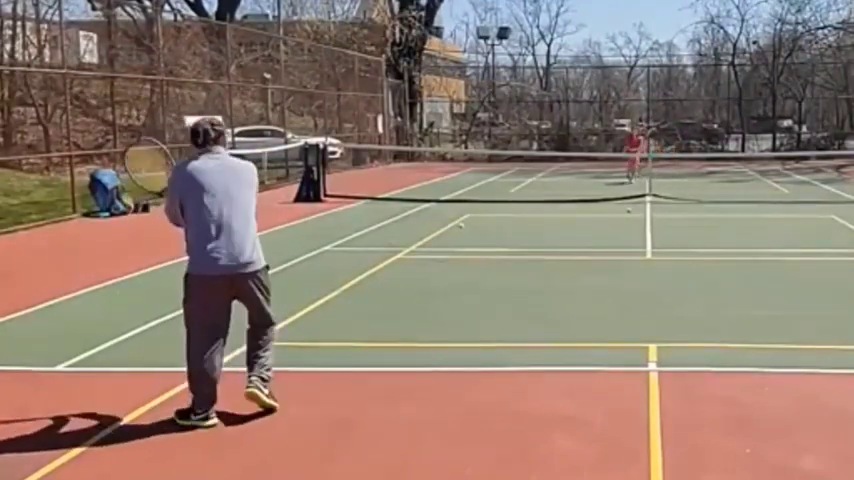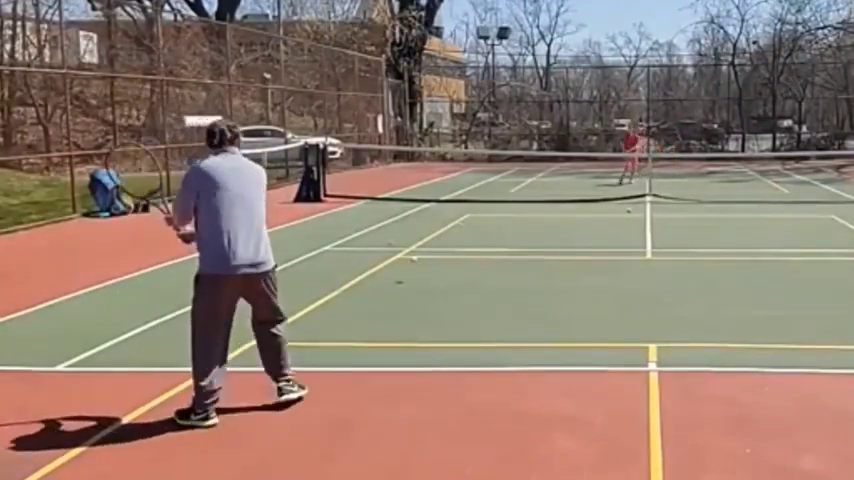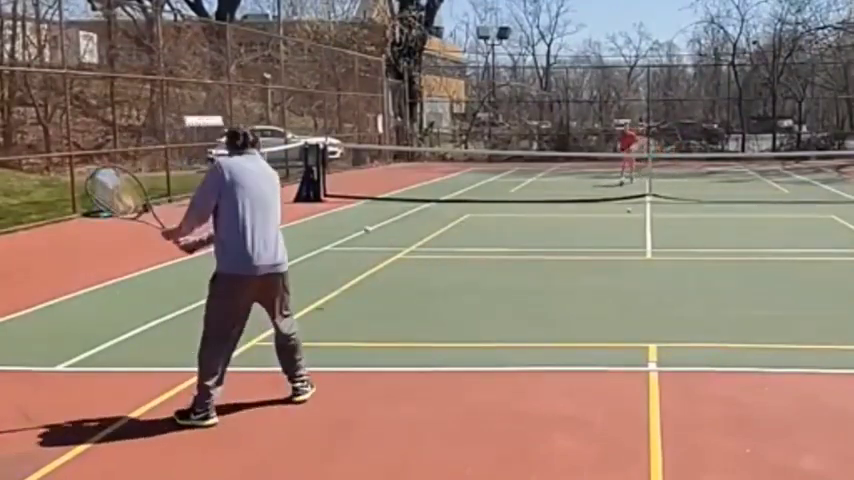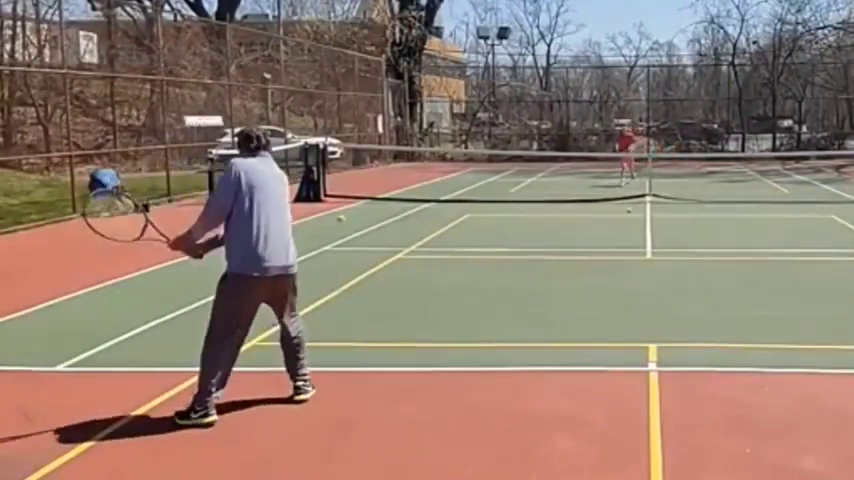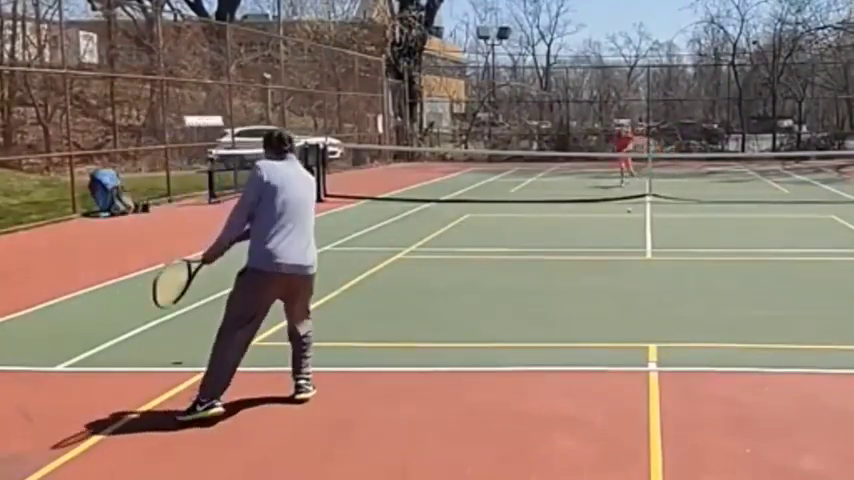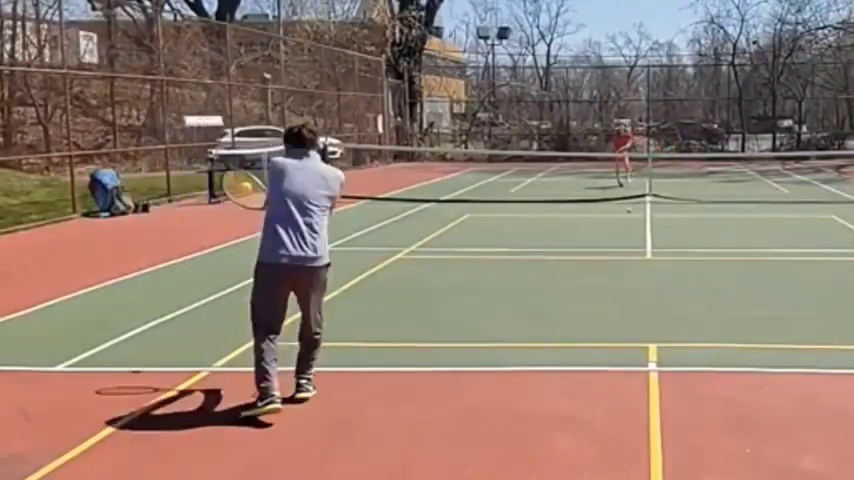
dt=0.1s
person 1, frame 1
left shoulder: (186, 172)
right shoulder: (248, 169)
left elbow: (174, 217)
left hip: (207, 269)
right hip: (249, 263)
left knee: (203, 339)
right knee: (262, 325)
left ankle: (203, 408)
right ankle: (258, 380)
person 1, frame 2
left shoulder: (200, 170)
right shoulder: (257, 172)
left elbow: (181, 217)
left wrist: (184, 228)
left hip: (217, 268)
right hip: (259, 264)
left knee: (208, 337)
right knee: (270, 324)
left ankle: (204, 406)
right ankle: (285, 383)
person 1, frame 3
left shoulder: (222, 166)
right shoulder: (270, 174)
left elbow: (199, 213)
left wrist: (178, 233)
right wrist: (200, 242)
left hip: (237, 268)
right hip: (275, 265)
left knee: (218, 338)
right knee: (284, 324)
left ankle: (204, 406)
right ankle: (300, 382)
person 1, frame 4
left shoulder: (237, 168)
right shoulder: (279, 176)
left elbow: (214, 216)
left wrist: (188, 238)
right wrist: (205, 245)
left hip: (247, 269)
right hip: (285, 266)
left knee: (222, 336)
right knee: (290, 324)
left ankle: (204, 404)
right ankle: (301, 381)
person 1, frame 5
left shoulder: (264, 171)
right shoulder: (307, 180)
left elbow: (240, 216)
left wrist: (216, 247)
right wrist: (226, 245)
left hip: (265, 266)
right hip: (303, 267)
left knee: (232, 332)
right knee: (300, 324)
left ankle: (209, 400)
right ankle: (303, 382)
person 1, frame 6
left shoulder: (277, 166)
right shoulder: (334, 176)
left hip: (274, 260)
right hip: (313, 261)
left knee: (267, 329)
right knee: (311, 323)
left ankle: (268, 393)
right ankle: (303, 381)
